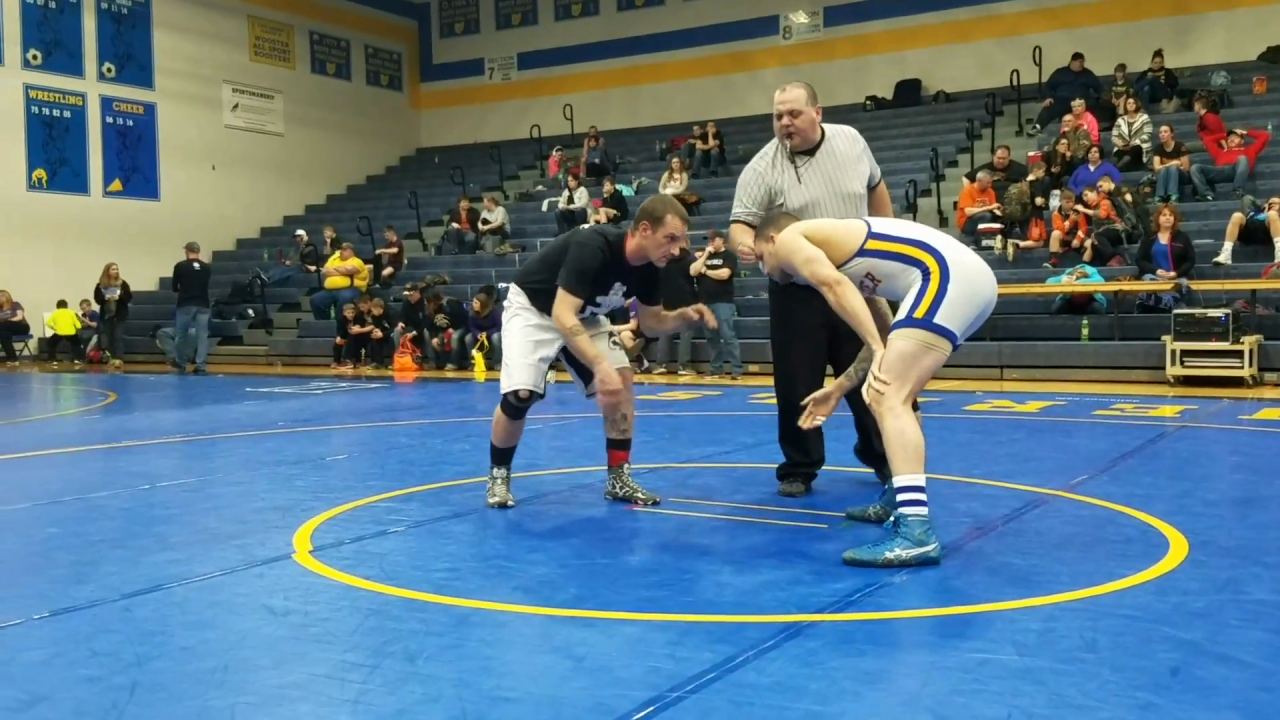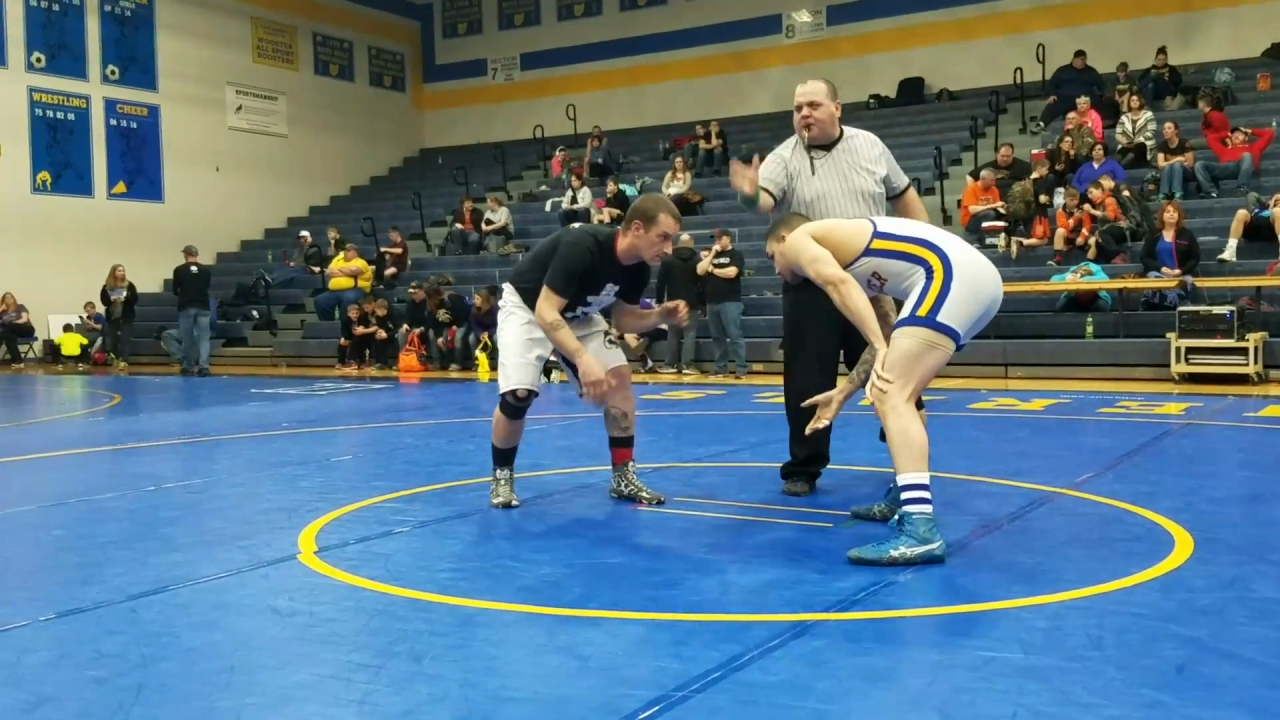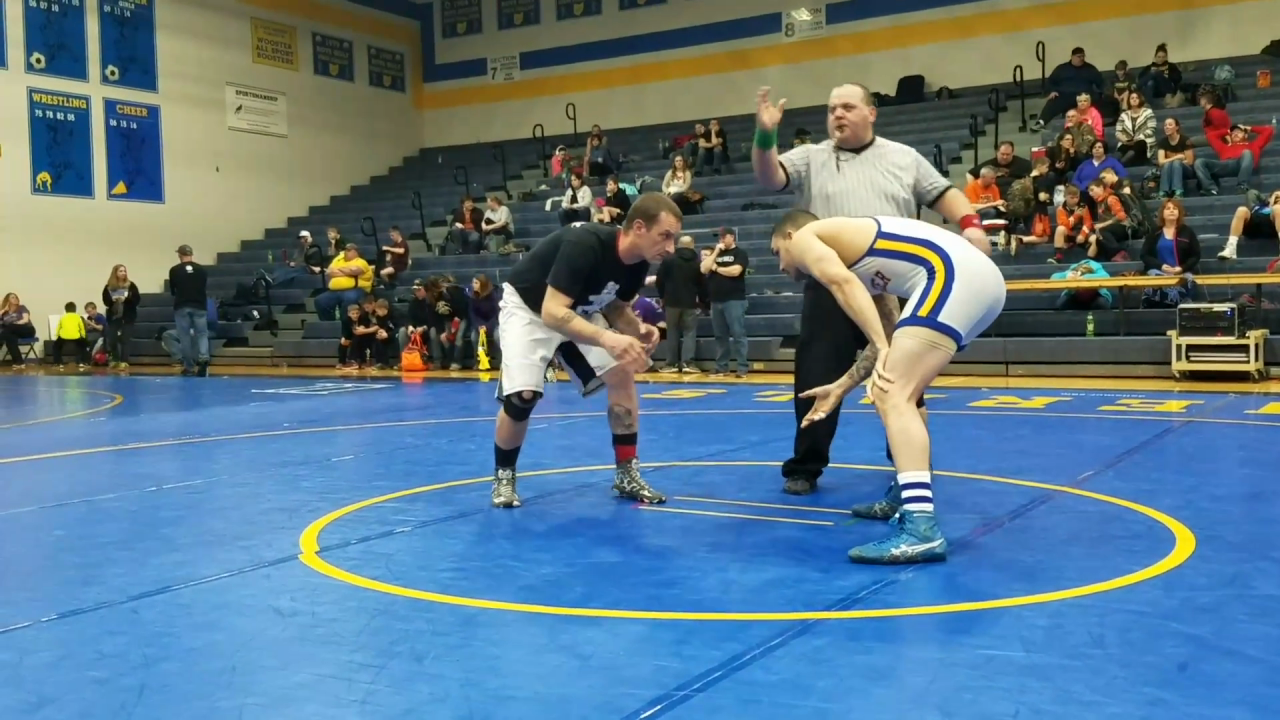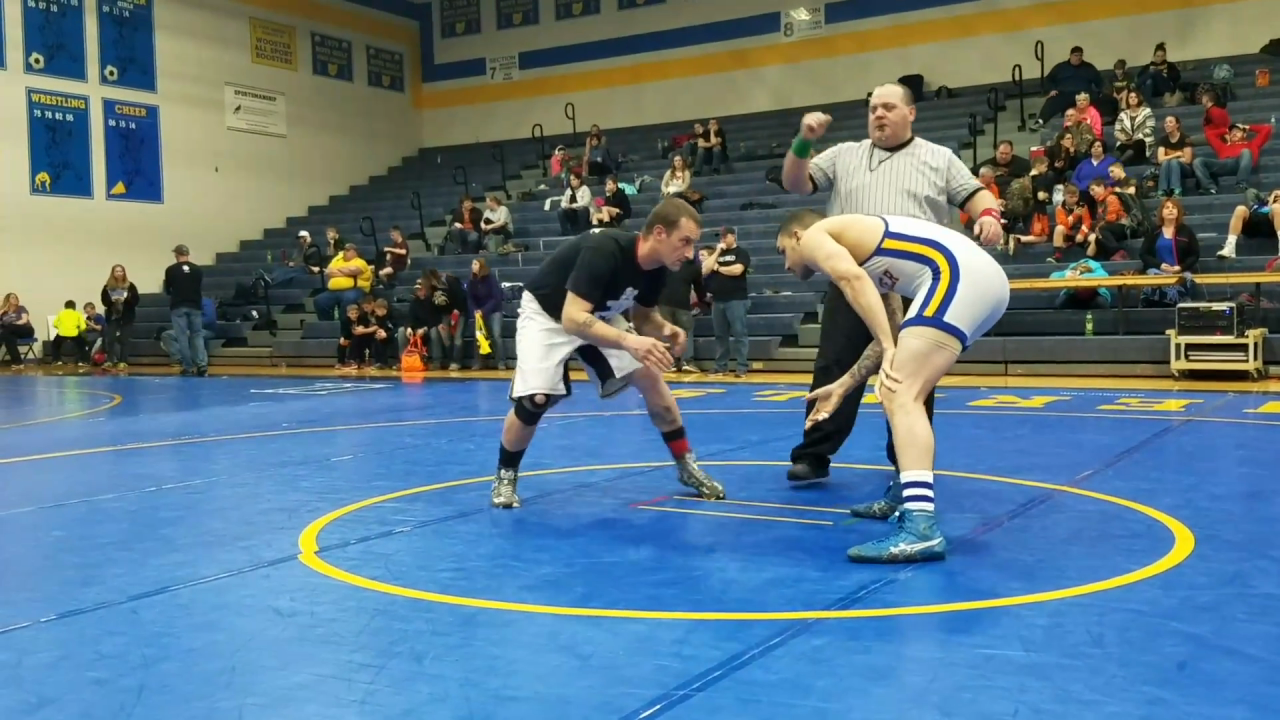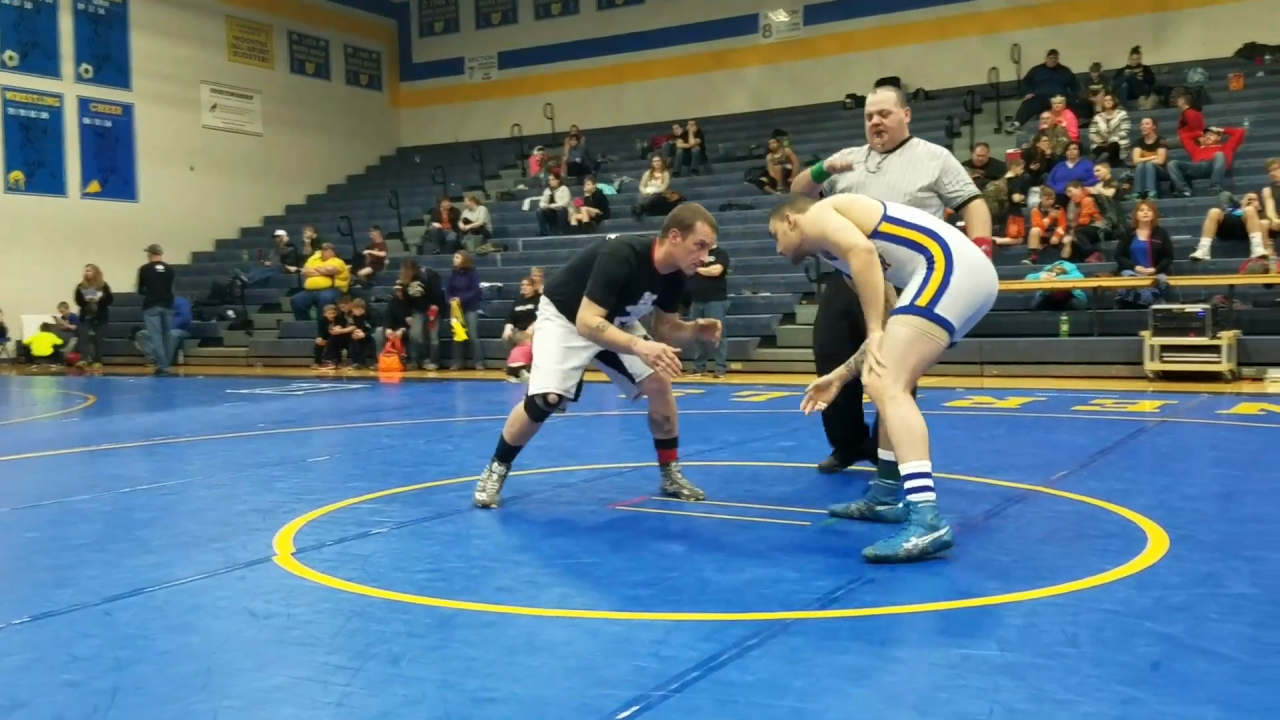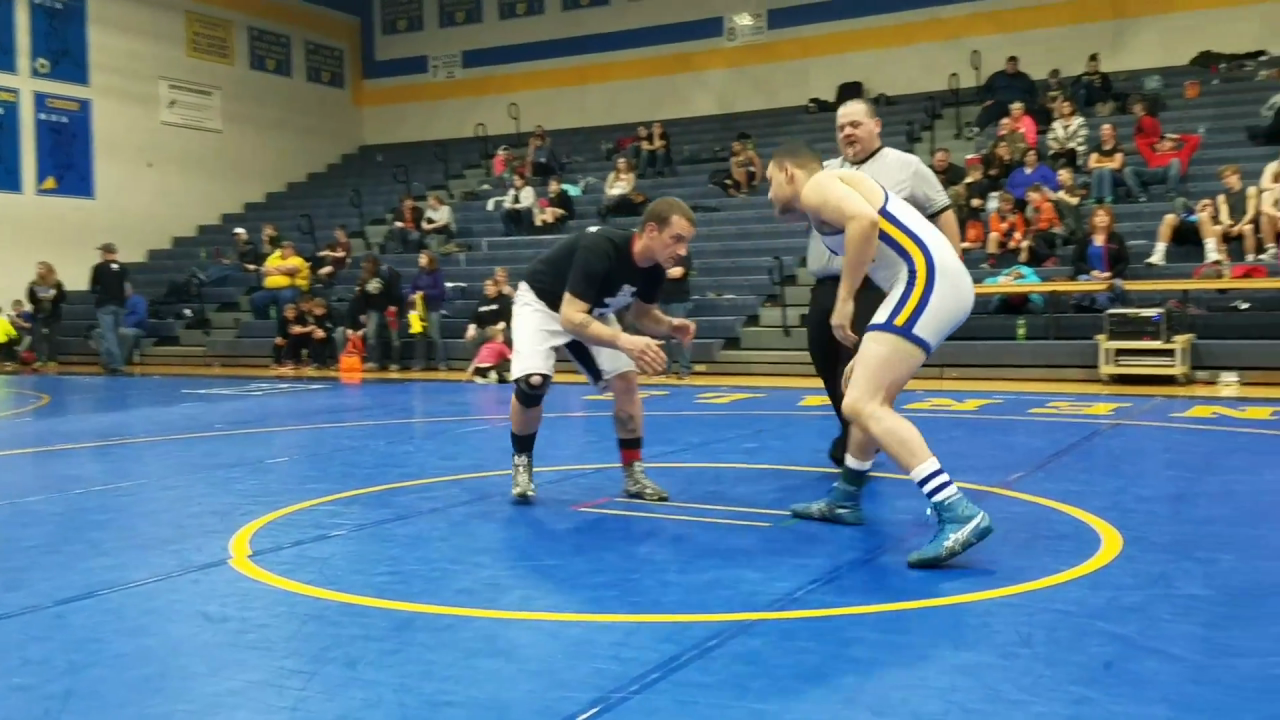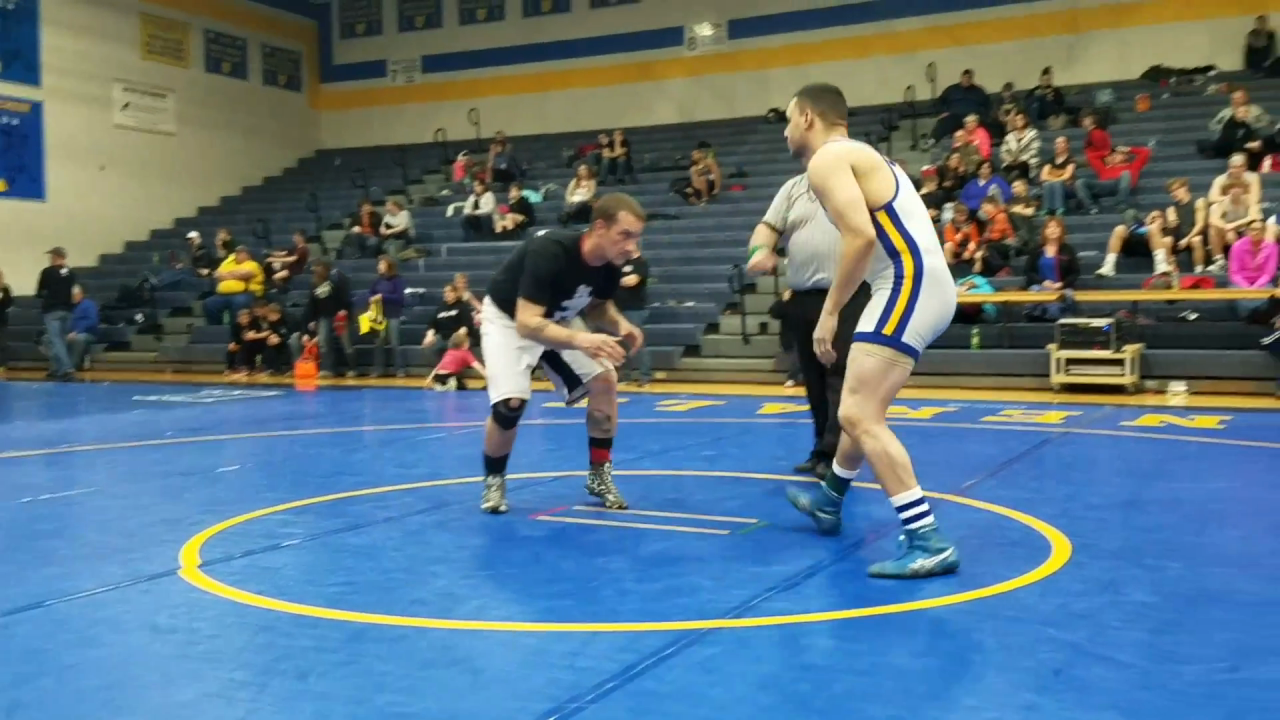
dt=0.2s
person 1, frame 1
left shoulder: (850, 141)
right shoulder: (764, 167)
left elbow: (875, 189)
right elbow: (743, 223)
right wrist: (744, 245)
right hip: (796, 295)
right knee: (797, 384)
left ankle: (881, 458)
right ankle: (798, 468)
person 1, frame 2
left shoulder: (870, 147)
right shoulder: (783, 158)
left elbow: (902, 193)
right elbow: (763, 199)
right wrist: (749, 194)
right hip: (810, 291)
right knee: (808, 383)
right ankle: (804, 468)
person 1, frame 3
left shoulder: (904, 157)
right shoulder: (811, 158)
left elbow: (945, 194)
right elbow: (769, 178)
left wrist: (970, 224)
right wrist: (766, 136)
right hip: (828, 290)
right knee: (817, 378)
right ankle: (804, 467)
person 1, frame 4
left shoulder: (939, 158)
right shoulder: (845, 156)
left elbow: (976, 194)
right elbow: (794, 182)
left wrist: (989, 214)
right wrist: (804, 142)
right knee: (835, 367)
right ankle: (813, 457)
person 1, frame 5
left shoulder: (934, 159)
right shoulder: (846, 160)
left elbow: (971, 205)
right elbow: (798, 192)
left wrist: (981, 248)
right wrist: (824, 168)
right hip: (844, 281)
right knee: (831, 360)
left ankle: (889, 455)
right ankle: (851, 446)
person 1, frame 6
left shoulder: (906, 167)
right shoulder: (825, 173)
left elbow: (943, 215)
left hip: (876, 290)
right hip: (827, 289)
right knee: (830, 368)
person 1, frame 7
right shoulder: (793, 190)
right elbow: (768, 228)
right wrist: (757, 253)
left hip: (852, 300)
right hip: (805, 303)
left knee: (844, 378)
right knee: (817, 382)
left ankle: (836, 456)
right ankle: (825, 451)
person 2, frame 1
left shoulder: (788, 239)
right shoulder: (829, 242)
left elbow: (834, 283)
right elbow: (881, 334)
left wrist: (878, 351)
right wrist: (838, 389)
left hip: (947, 276)
right hip: (971, 276)
left knee: (886, 398)
right knee: (893, 394)
left ankle: (916, 533)
right ankle: (900, 499)
person 2, frame 2
left shoulder: (797, 239)
right shoulder: (846, 247)
left elbow: (838, 282)
left wrist: (881, 348)
right wrist: (842, 393)
left hip: (951, 275)
right hip: (978, 276)
left knee: (889, 397)
right knee: (897, 392)
left ankle: (921, 531)
right ankle: (905, 498)
person 2, frame 3
left shoulder: (804, 238)
right shoulder: (851, 246)
left elbow: (843, 282)
right elbow: (889, 331)
left wrist: (883, 350)
right wrist: (841, 387)
left hip: (954, 276)
right hip: (981, 277)
left knee: (891, 396)
right knee: (899, 391)
left ankle: (921, 529)
right ankle: (906, 497)
person 2, frame 4
left shoulder: (814, 235)
right shoulder: (853, 245)
left elbow: (853, 278)
right elbow: (892, 331)
left wrist: (889, 350)
right wrist: (841, 386)
left hip: (958, 276)
right hip: (985, 277)
left knee: (900, 397)
right knee: (904, 390)
left ankle: (920, 528)
right ankle: (906, 496)
person 2, frame 5
left shoulder: (815, 218)
right shoulder: (838, 248)
left elbow: (863, 251)
right elbow: (889, 330)
left wrist: (874, 335)
right wrist: (840, 375)
left hip: (950, 269)
right hip: (973, 272)
left knee: (886, 388)
right knee: (890, 382)
left ankle: (926, 519)
right ankle: (886, 493)
person 2, frame 6
left shoulder: (815, 188)
right shoulder: (844, 192)
left elbow: (863, 217)
left wrist: (843, 296)
right wrist: (863, 357)
left hip: (928, 284)
right hip: (948, 286)
left knee: (862, 404)
right knee: (868, 393)
left ankle: (958, 514)
right ankle: (845, 497)
person 2, frame 7
left shoulder: (827, 160)
right shoulder: (857, 159)
left elbow: (860, 233)
left wrist: (830, 311)
left hip: (910, 287)
right hip: (918, 286)
left knee: (859, 416)
right knee: (858, 405)
left ankle: (927, 542)
right ankle: (829, 502)
person 3, frame 1
left shoulder: (648, 266)
right shoulder: (593, 246)
left elbow: (652, 322)
right elbow: (562, 316)
left wrist: (685, 317)
right wrist: (600, 367)
left hip: (584, 315)
right hip: (532, 308)
left knee: (621, 379)
right knee: (520, 394)
left ankle: (619, 479)
right ankle: (499, 474)
person 3, frame 2
left shoulder: (638, 266)
right shoulder: (582, 245)
left elbow: (624, 317)
right elbow: (545, 313)
left wrist: (660, 316)
right wrist: (583, 359)
left hip: (577, 314)
right hip: (526, 307)
left knee: (618, 378)
right knee: (518, 395)
left ankle: (623, 477)
right ankle: (502, 476)
person 3, frame 3
left shoulder: (637, 264)
right shoulder: (584, 244)
left elbow: (617, 308)
right elbow: (552, 313)
left wrist: (637, 327)
right wrist: (606, 338)
left hip: (579, 311)
right hip: (528, 308)
left knee: (621, 376)
right knee: (522, 396)
left ankle: (627, 475)
right ankle: (503, 476)
person 3, frame 4
left shoulder: (656, 269)
right shoulder: (604, 251)
left elbow: (644, 314)
right elbow: (574, 317)
left wrist: (664, 329)
right wrist: (629, 340)
left hip: (601, 317)
right hip: (546, 313)
left knee: (649, 378)
right knee: (533, 401)
left ankle: (687, 468)
right ankle: (505, 475)
person 3, frame 5
left shoulder: (675, 275)
right shoulder: (619, 256)
left elbow: (665, 326)
right elbow: (587, 323)
left wrist: (695, 330)
right wrist: (640, 346)
left hip: (614, 320)
right hip: (563, 317)
left knee: (659, 384)
right knee: (545, 400)
left ankle: (671, 474)
right ankle: (497, 469)
person 3, frame 6
left shoulder: (654, 266)
right shoulder: (599, 248)
left elbow: (643, 313)
right elbow: (571, 318)
left wrist: (670, 325)
right wrist: (624, 341)
left hip: (592, 312)
right hip: (541, 304)
left knee: (626, 381)
right knee: (534, 383)
left ankle: (633, 474)
right ankle: (522, 462)
person 3, frame 7
left shoulder: (611, 265)
right shoulder: (548, 251)
left elbow: (599, 307)
right elbow: (526, 323)
left wrist: (620, 326)
right wrist: (579, 340)
left hip: (559, 321)
right hip: (509, 318)
left knee: (604, 382)
right knee: (510, 405)
left ankle: (600, 476)
right ankle: (493, 482)
